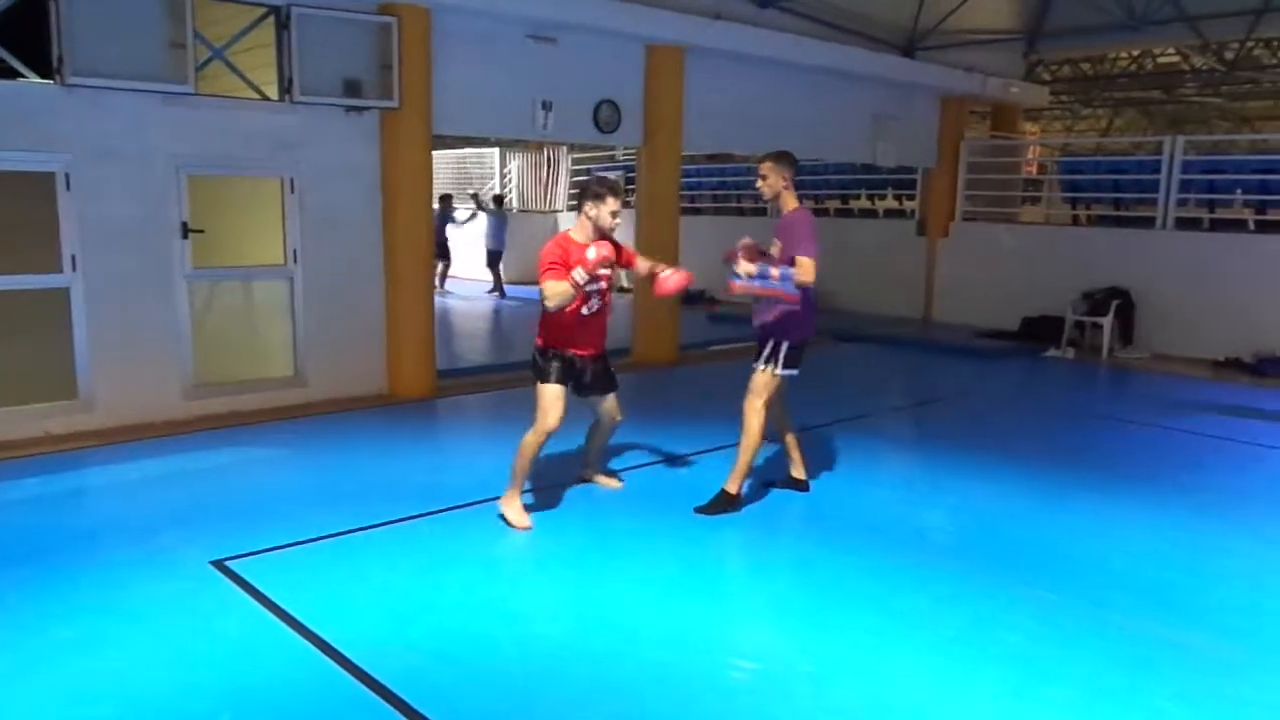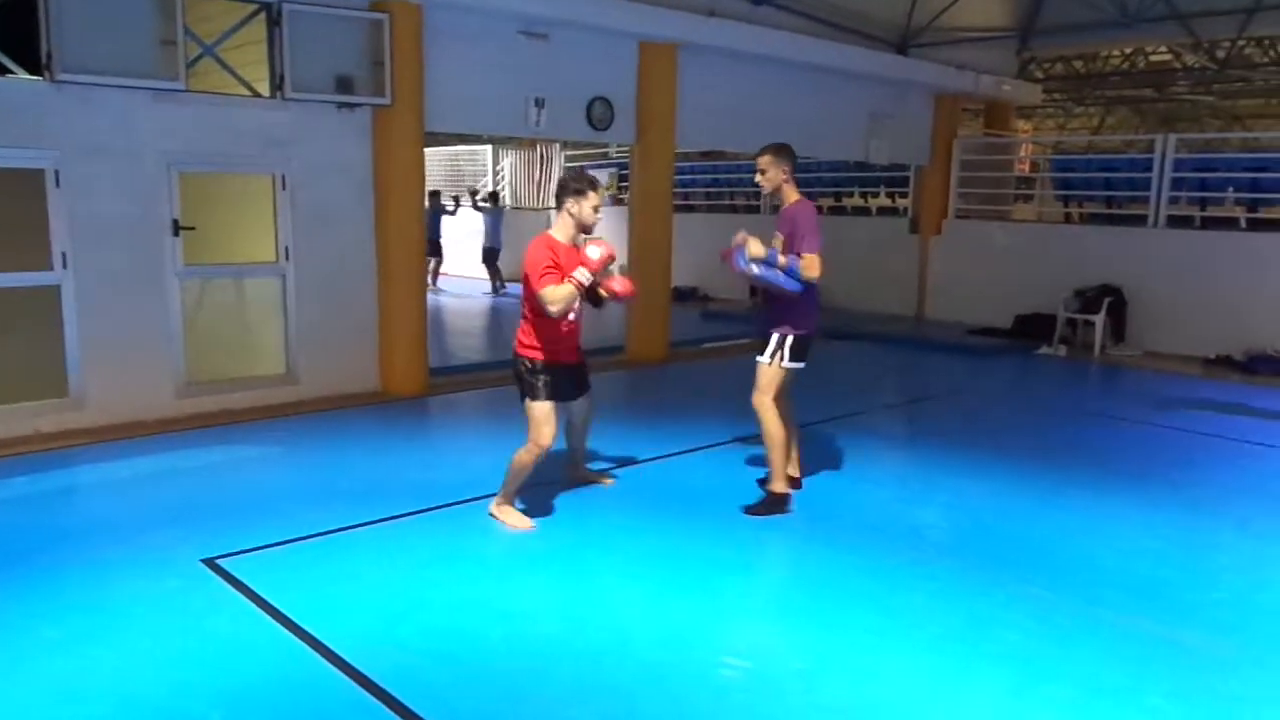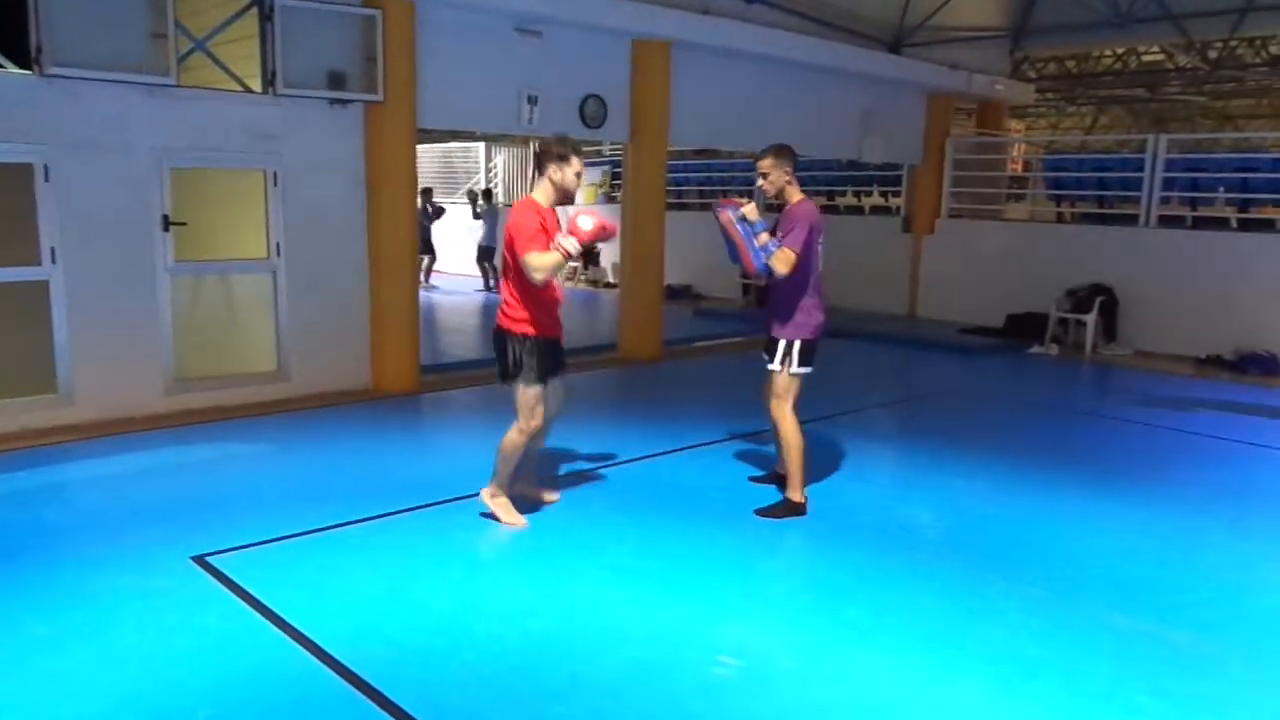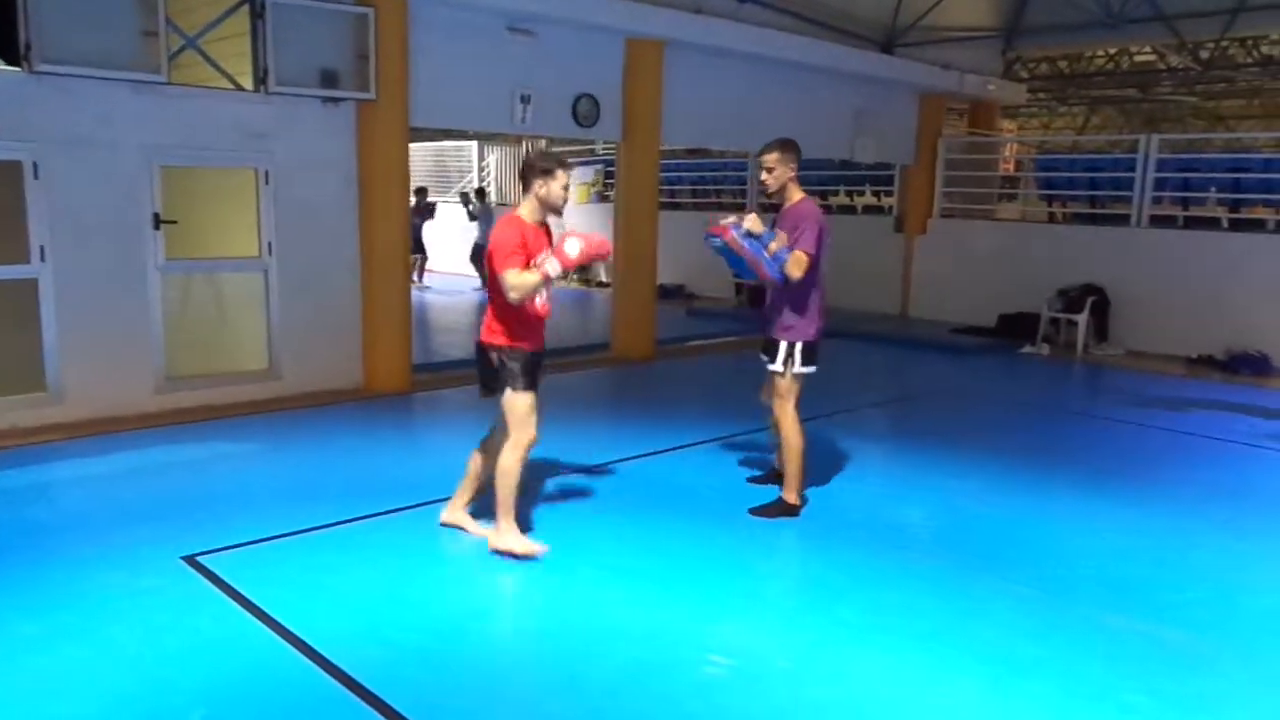
dt=0.2s
person 1, frame 1
left shoulder: (608, 245)
right shoulder: (555, 250)
left elbow: (639, 266)
right elbow: (551, 301)
left wrist: (662, 272)
right wrist: (586, 270)
left hip: (593, 352)
right hip: (556, 351)
left knee: (611, 416)
right knee: (548, 422)
left ankle: (591, 469)
right ankle: (512, 497)
person 1, frame 2
left shoulder: (575, 247)
right shoulder: (542, 252)
right elbow: (554, 305)
left wrist: (602, 288)
right wrist: (586, 271)
left hip: (568, 355)
right hip: (538, 360)
left knee: (581, 416)
right knee: (542, 440)
left ankle: (577, 469)
right ankle: (503, 502)
person 1, frame 3
left shoulder: (548, 213)
right shoulder: (526, 215)
right elbow: (538, 271)
left wrist: (586, 239)
right wrist: (575, 240)
left hip: (544, 329)
right hip: (522, 332)
left knee: (553, 406)
right knee: (531, 421)
left ankle: (524, 480)
right ankle: (496, 491)
person 1, frame 4
left shoulder: (543, 229)
right shoulder: (509, 231)
left elbow: (544, 277)
right elbow: (516, 288)
left wrist: (583, 256)
right wrist: (562, 263)
left hip: (528, 345)
right hip: (505, 346)
left knee: (506, 431)
right knee: (523, 434)
left ankle: (457, 507)
right ankle: (504, 529)
person 2, frame 1
left shoulder: (800, 221)
right shoulder: (788, 220)
left elbow: (806, 276)
left wrist: (759, 270)
left hip: (787, 329)
right hip: (778, 326)
left knee: (754, 405)
right knee: (770, 402)
left ankle: (732, 490)
right ankle: (797, 473)
person 2, frame 2
left shoulder: (802, 213)
right shoulder: (785, 212)
left elbow: (811, 271)
left wrist: (767, 253)
right wrist: (754, 248)
left hip: (790, 323)
right hip: (781, 320)
left knee: (763, 399)
right knee: (776, 398)
left ankle: (778, 489)
right ankle: (792, 471)
person 2, frame 3
left shoulder: (804, 213)
right shoulder: (788, 212)
left elbow: (781, 266)
right elbow: (769, 260)
left wrist: (757, 224)
right wrist: (750, 226)
left hip: (797, 325)
right hip: (786, 321)
left knee: (782, 406)
right knee: (776, 400)
left ankle: (795, 497)
right ankle: (783, 470)
person 2, frame 4
left shoulder: (809, 213)
right shoulder: (783, 212)
left elbow: (795, 271)
left wrist: (763, 234)
left hip: (797, 325)
right hip: (780, 322)
left knee: (784, 407)
right knee: (774, 399)
left ankle: (791, 497)
right ankle: (782, 468)
